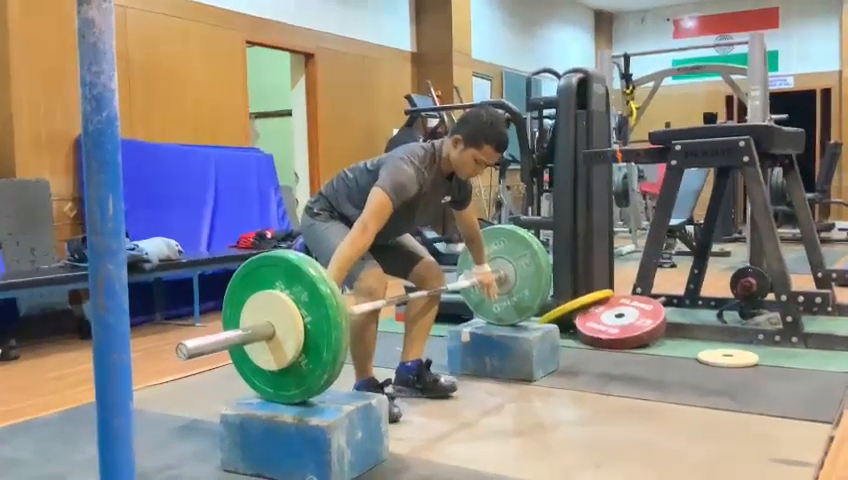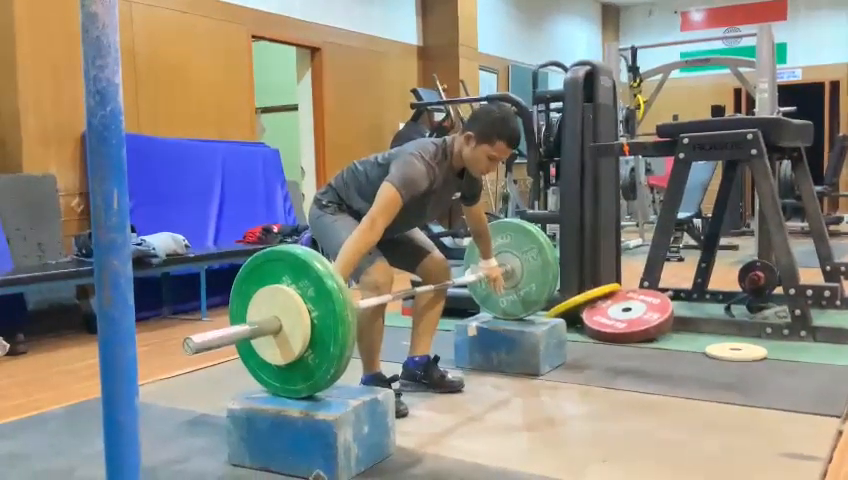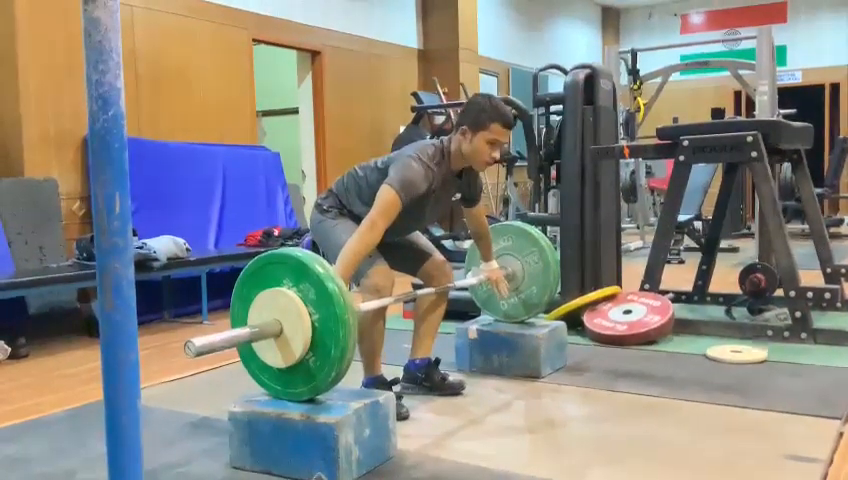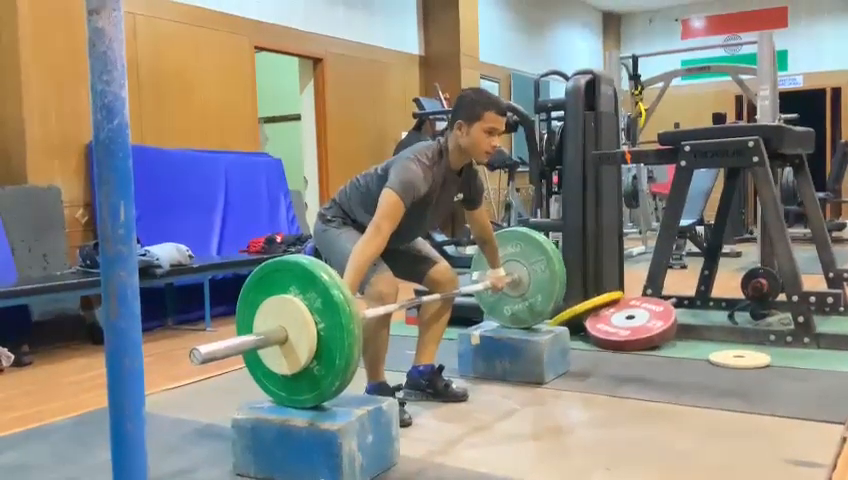
dt=0.5s
person 1, frame 1
left shoulder: (458, 179)
right shoulder: (409, 168)
left elbow: (470, 229)
right elbow: (363, 229)
left wrist: (482, 268)
left hip: (378, 225)
right hip: (328, 218)
left knee: (431, 276)
right knee: (372, 283)
left ankle: (410, 372)
right ankle: (366, 387)
person 1, frame 2
left shoulder: (469, 175)
right shoulder: (419, 163)
left elbow: (478, 224)
right elbow: (372, 224)
left wrist: (489, 262)
left hip: (386, 217)
right hip: (336, 210)
left knee: (438, 270)
right knee: (378, 278)
left ankle: (417, 367)
right ankle: (372, 381)
person 1, frame 3
left shoulder: (469, 176)
right shoulder: (419, 165)
left elbow: (479, 227)
right elbow: (371, 227)
left wrist: (490, 265)
left hip: (389, 222)
right hip: (337, 214)
left knee: (440, 273)
right knee: (379, 281)
left ankle: (418, 370)
right ankle: (373, 384)
person 1, frame 4
left shoulder: (469, 176)
right shoulder: (418, 167)
left elbow: (482, 231)
right elbow: (377, 231)
left wrist: (496, 270)
left hip: (393, 231)
right hip: (341, 224)
left knee: (445, 279)
right knee: (383, 289)
left ankle: (422, 376)
right ankle: (377, 391)
